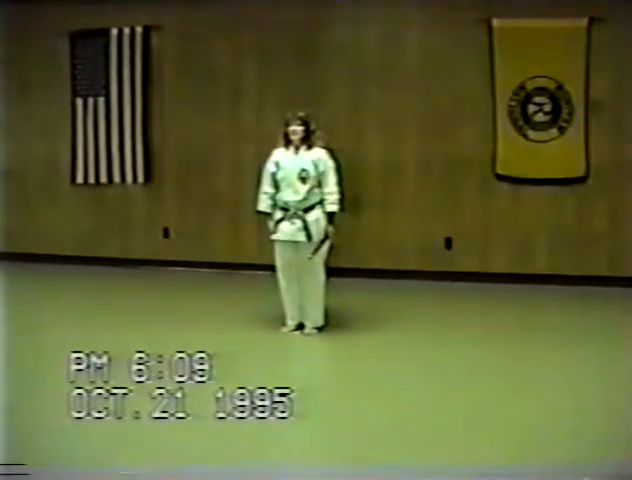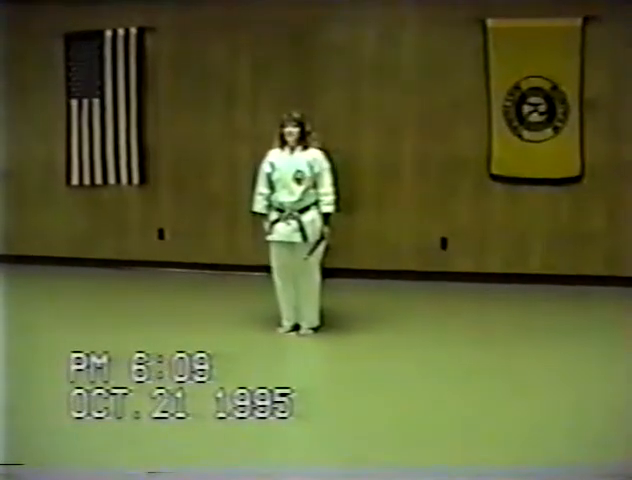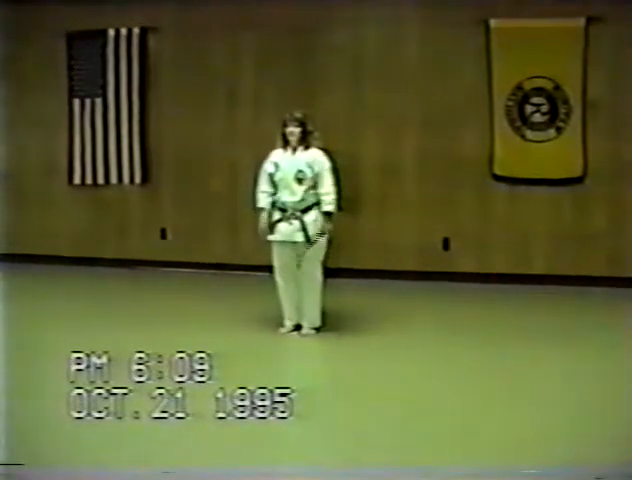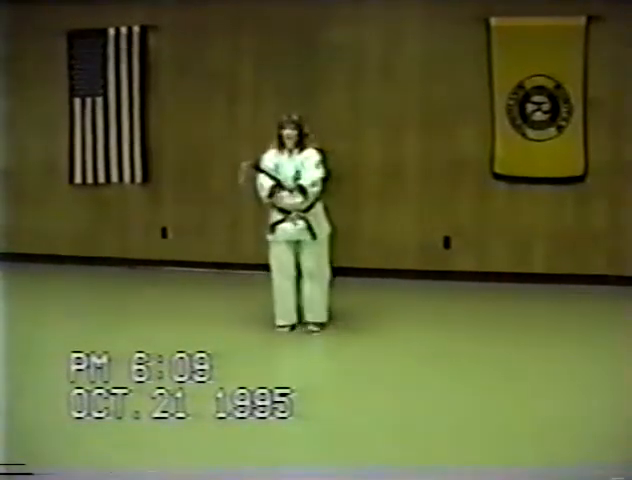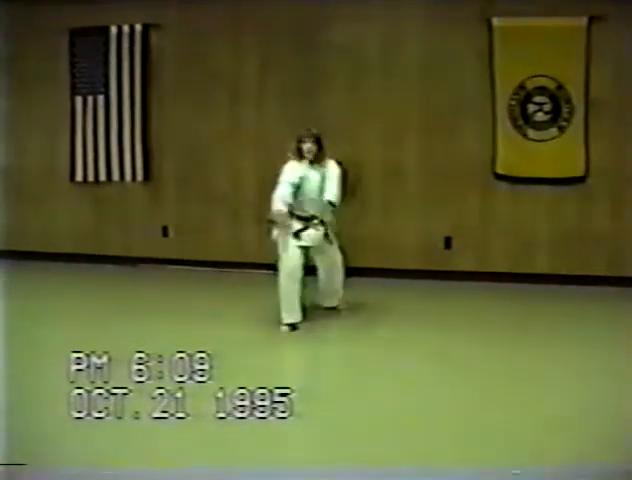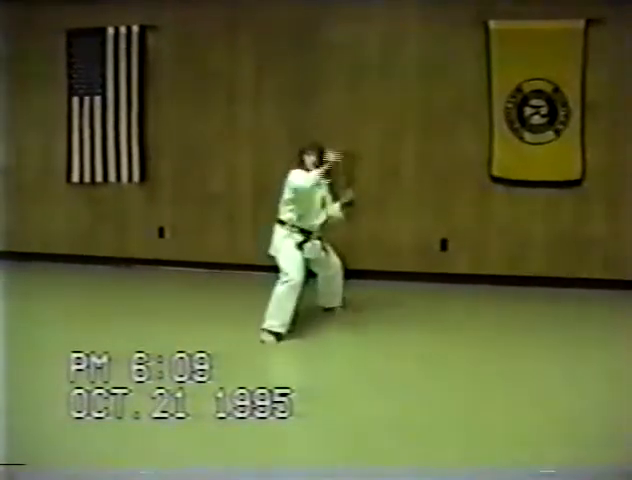
dt=0.4s
person 1, frame 1
left shoulder: (320, 155)
right shoulder: (277, 156)
left elbow: (330, 189)
right elbow: (267, 188)
left wrist: (330, 220)
right wrist: (269, 216)
left hip: (312, 220)
right hip: (284, 220)
left knee: (312, 271)
right knee: (286, 270)
left ankle: (313, 320)
right ankle: (293, 319)
person 1, frame 2
left shoulder: (315, 156)
right shoulder: (272, 157)
left elbow: (326, 191)
right elbow: (263, 189)
left wrist: (326, 221)
right wrist: (265, 218)
left hip: (308, 221)
right hip: (280, 221)
left knee: (307, 272)
right knee: (282, 272)
left ankle: (309, 321)
right ankle: (289, 320)
person 1, frame 3
left shoulder: (317, 156)
right shoulder: (274, 157)
left elbow: (327, 188)
right elbow: (264, 185)
left wrist: (327, 217)
right wrist: (264, 212)
left hip: (310, 221)
right hip: (281, 221)
left knee: (309, 273)
right knee: (283, 272)
left ankle: (310, 321)
right ankle: (290, 320)
person 1, frame 4
left shoulder: (311, 155)
right shoulder: (270, 157)
left elbow: (312, 180)
right elbow: (264, 182)
left wrist: (296, 188)
right wrist: (272, 189)
left hip: (310, 218)
right hip: (281, 220)
left knee: (315, 270)
right knee: (282, 270)
left ankle: (316, 317)
right ankle: (286, 319)
person 1, frame 5
left shoulder: (330, 167)
right shoulder: (292, 168)
left elbow: (332, 190)
right elbow: (282, 193)
left wrist: (328, 209)
right wrist: (279, 212)
left hip: (319, 225)
right hip: (292, 225)
left knee: (333, 263)
right knee: (291, 269)
left ankle: (330, 301)
right ankle: (289, 317)
person 1, frame 6
left shoulder: (321, 183)
right shoulder: (296, 176)
left elbow: (329, 209)
right elbow: (305, 187)
left wrist: (343, 202)
right wrist: (325, 169)
left hip: (312, 237)
right hip: (289, 236)
left knee: (333, 267)
right knee: (292, 278)
left ankle: (329, 302)
right ankle: (273, 327)
